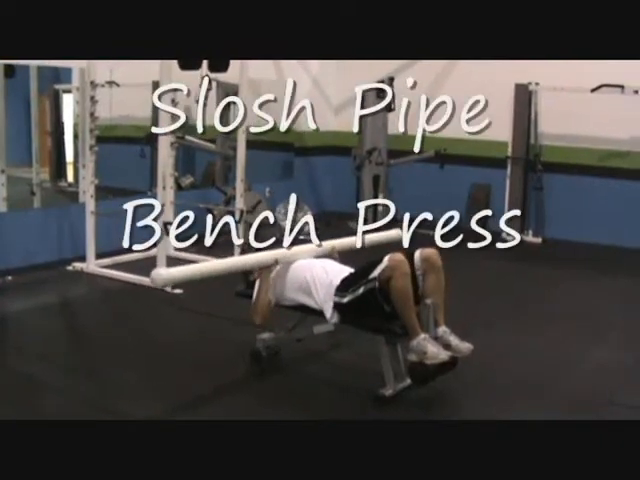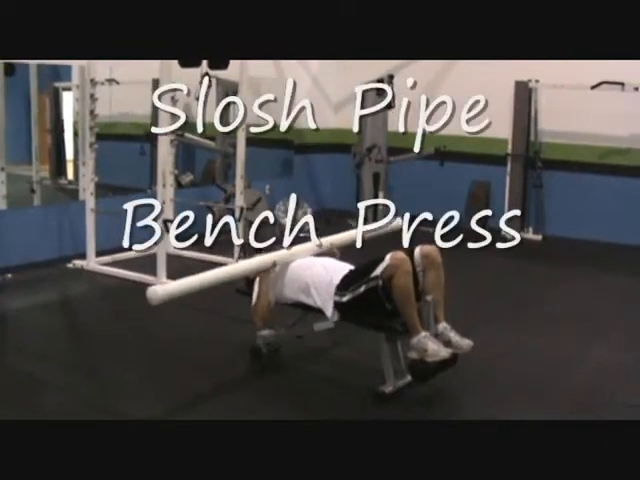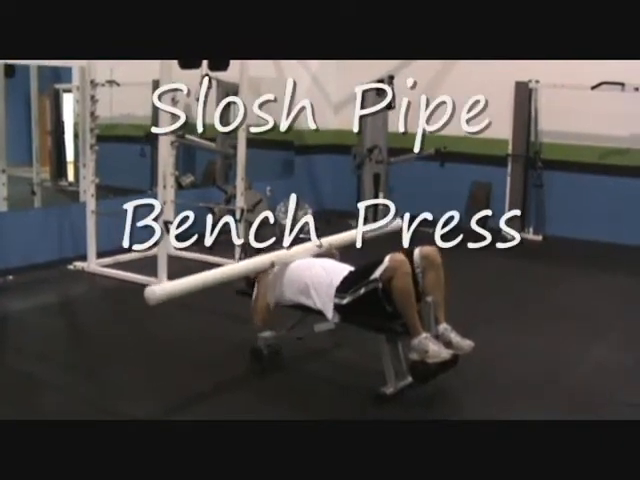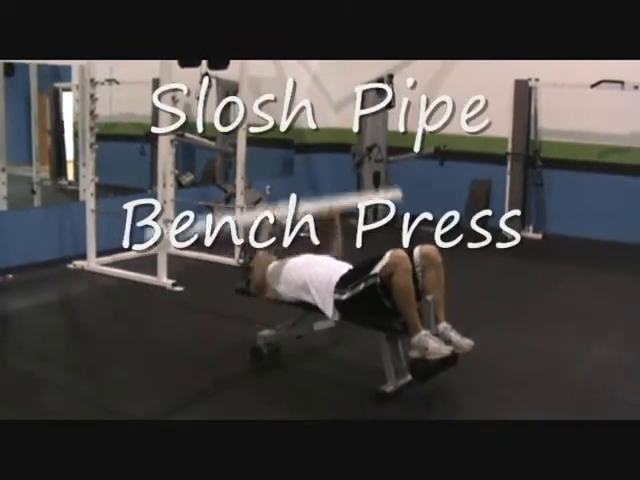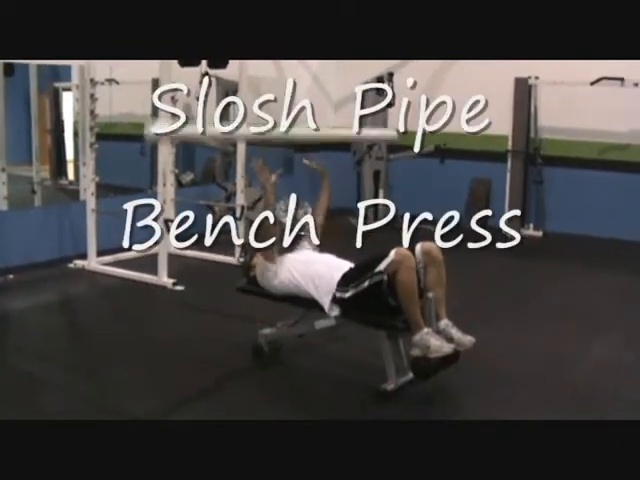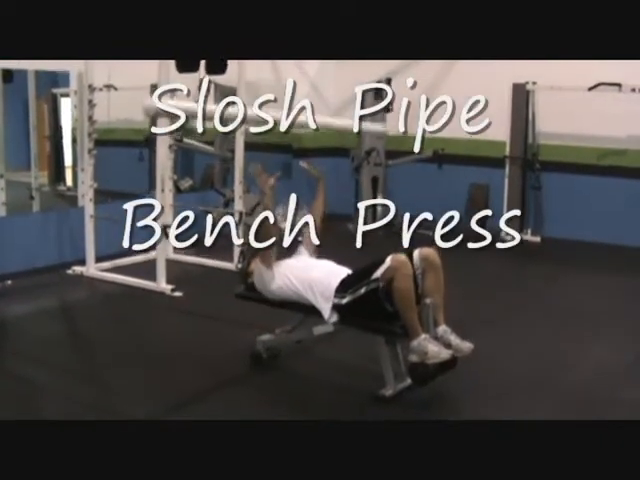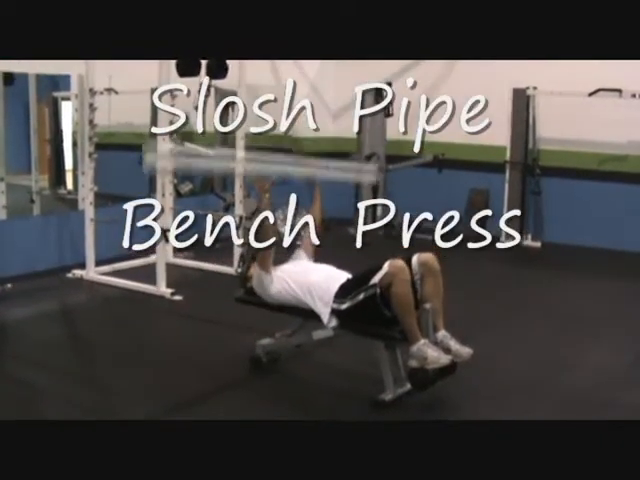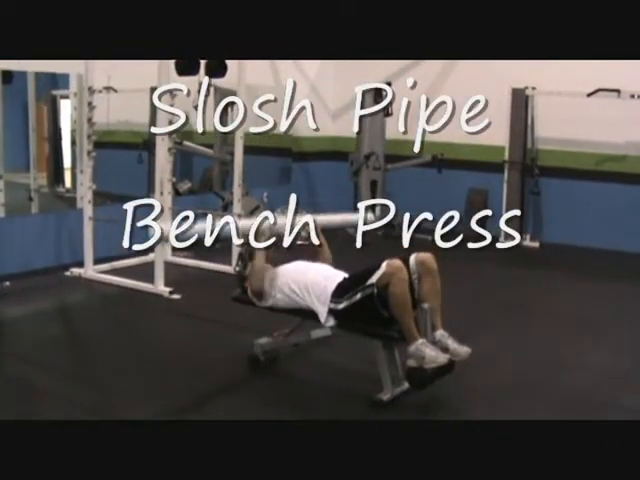
dt=0.2s
person 1, frame 1
left shoulder: (292, 266)
right shoulder: (267, 280)
right elbow: (259, 319)
left wrist: (333, 257)
right wrist: (265, 272)
left hip: (354, 285)
right hip: (341, 297)
left knee: (429, 256)
right knee: (396, 263)
left ankle: (441, 333)
right ankle: (418, 342)
person 1, frame 2
left shoulder: (293, 264)
right shoulder: (267, 278)
right elbow: (260, 321)
left wrist: (334, 256)
right wrist: (265, 274)
left hip: (353, 280)
right hip: (342, 294)
left knee: (429, 253)
right knee: (398, 261)
left ankle: (442, 330)
right ankle: (418, 340)
person 1, frame 3
left shoulder: (291, 266)
right shoulder: (268, 280)
right elbow: (260, 323)
left wrist: (334, 255)
right wrist: (263, 275)
left hip: (352, 281)
right hip: (341, 296)
left knee: (429, 254)
right knee: (397, 262)
left ankle: (442, 330)
right ankle: (419, 341)
person 1, frame 4
left shoulder: (295, 263)
right shoulder: (271, 274)
left elbow: (334, 254)
right elbow: (258, 284)
left wrist: (334, 221)
left hip: (353, 279)
right hip: (341, 293)
left knee: (428, 252)
right knee: (397, 259)
left ankle: (442, 329)
right ankle: (418, 339)
person 1, frame 5
left shoulder: (299, 255)
right shoulder: (269, 274)
left elbow: (318, 220)
right elbow: (268, 232)
left wrist: (325, 179)
right wrist: (269, 191)
left hip: (355, 282)
right hip: (342, 291)
left knee: (430, 251)
right knee: (402, 258)
left ankle: (443, 325)
right ankle: (421, 337)
person 1, frame 6
left shoulder: (296, 262)
right shoulder: (267, 279)
left elbow: (315, 224)
right elbow: (266, 238)
left wrist: (320, 182)
right wrist: (268, 193)
left hip: (354, 286)
right hip: (340, 296)
left knee: (428, 256)
right knee: (399, 263)
left ankle: (441, 332)
right ankle: (418, 343)
person 1, frame 7
left shoulder: (292, 268)
right shoulder: (266, 285)
left elbow: (313, 230)
right elbow: (263, 248)
left wrist: (315, 189)
right wrist: (264, 200)
left hip: (352, 289)
right hip: (339, 303)
left knee: (428, 262)
right knee: (397, 269)
left ankle: (441, 338)
right ankle: (418, 350)
person 1, frame 8
left shoulder: (285, 272)
right shoulder: (260, 290)
left elbow: (327, 261)
right elbow: (257, 286)
left wrist: (317, 231)
right wrist: (259, 247)
left hip: (348, 288)
right hip: (336, 301)
left knee: (425, 261)
right knee: (394, 268)
left ankle: (439, 336)
right ankle: (416, 347)
